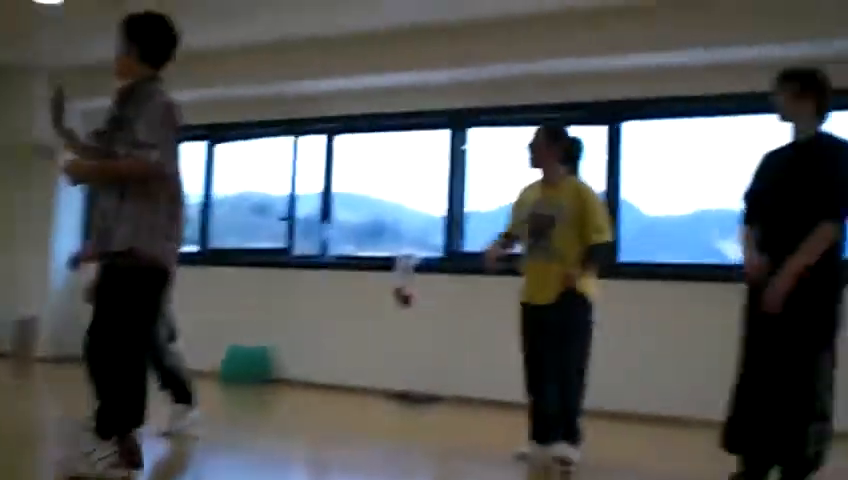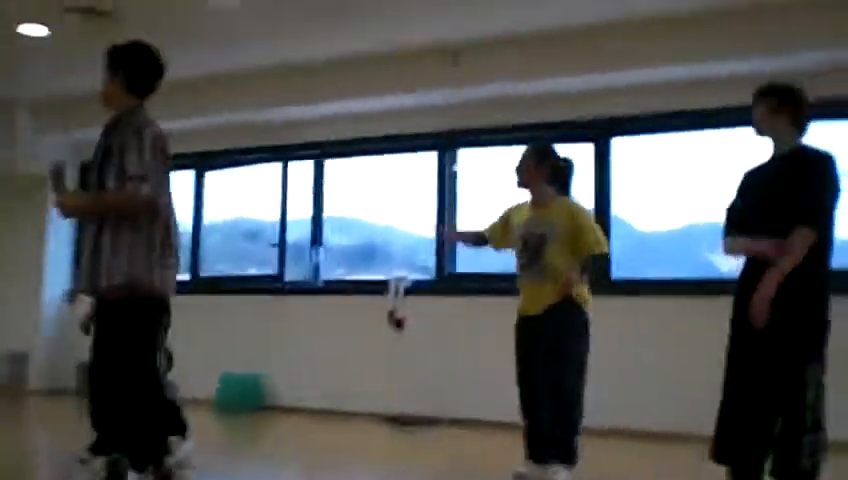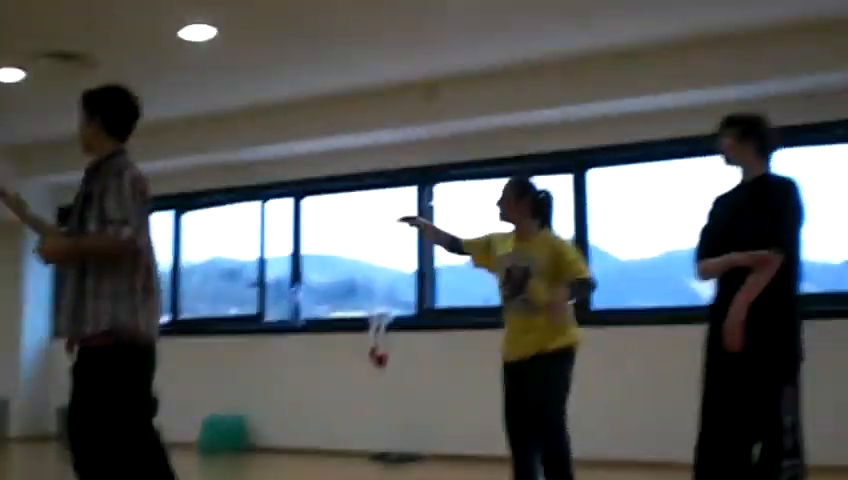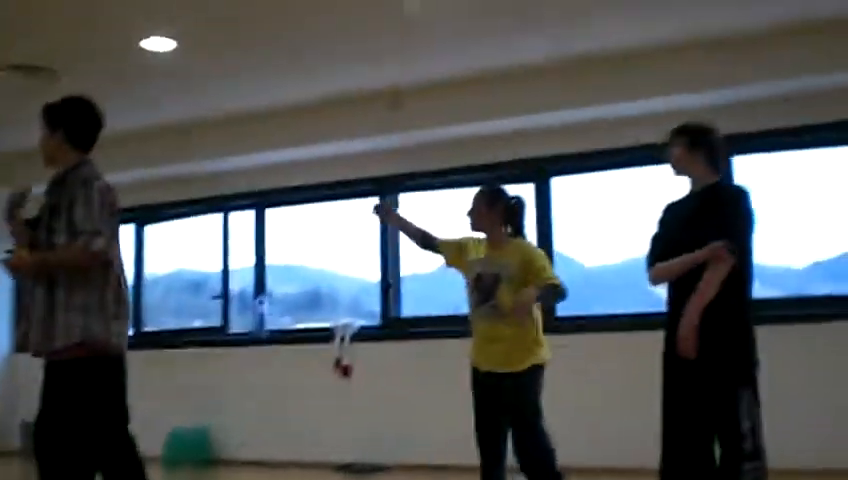
dt=0.1s
person 1, frame 1
left shoulder: (150, 99)
right shoulder: (136, 101)
left elbow: (150, 164)
left wrist: (92, 170)
right wrist: (84, 158)
left hip: (139, 245)
right hip: (129, 244)
left knee: (110, 342)
right knee: (124, 344)
right ankle: (120, 440)
person 1, frame 2
left shoulder: (138, 131)
right shoulder: (124, 132)
left elbow: (141, 197)
left wrist: (84, 202)
left hip: (136, 277)
right hip: (121, 277)
left knee: (127, 378)
right knee: (109, 379)
person 1, frame 3
left shoulder: (120, 175)
right shoulder: (103, 175)
left elbow: (124, 239)
right elbow: (80, 240)
left wrist: (66, 248)
left hip: (118, 325)
right hip: (100, 323)
left knee: (126, 424)
right knee: (87, 423)
person 1, frame 4
left shoulder: (88, 183)
right shoulder: (64, 187)
left elbow: (96, 250)
left wrist: (35, 261)
left hip: (89, 337)
right hip: (63, 337)
left knee: (104, 438)
right knee: (54, 437)
person 2, frame 1
right shoulder: (772, 162)
right elbow: (751, 222)
left wrist: (786, 274)
right wrist: (751, 252)
left hip: (810, 289)
right hip: (767, 289)
left knee: (806, 384)
right knee: (753, 382)
person 2, frame 2
left shoulder: (815, 165)
right shoulder: (754, 177)
left elbow: (808, 232)
right elbow: (730, 240)
left wrist: (768, 285)
right wrist: (756, 246)
left hip: (799, 302)
right hip: (752, 302)
left knee: (799, 400)
right knee: (743, 396)
person 2, frame 3
left shoulder: (780, 191)
right shoulder: (724, 203)
left elbow: (774, 255)
right elbow: (702, 267)
left wrist: (739, 310)
right wrist: (737, 259)
left hip: (771, 327)
right hip: (726, 326)
left knee: (777, 426)
right knee: (721, 425)
person 2, frame 4
left shoulder: (731, 198)
right shoulder: (674, 212)
left elbow: (726, 259)
right elbow: (655, 273)
left wrist: (692, 316)
right wrist: (699, 256)
left hip: (726, 333)
right hip: (682, 333)
left knee: (737, 431)
right knee: (684, 430)
person 3, frame 1
left shoulder: (581, 193)
right shoulder: (527, 195)
left elbow: (602, 243)
right elbow: (512, 234)
left wrist: (578, 270)
right wrist: (496, 249)
left hip: (570, 294)
right hip: (534, 294)
left knee: (566, 364)
right knee: (536, 371)
left ankle: (567, 440)
right ankle: (541, 438)
person 3, frame 2
left shoulder: (571, 211)
right shoulder: (517, 214)
left elbow: (600, 252)
right elbow: (484, 237)
left wrist: (576, 273)
right wrist: (458, 236)
left hip: (567, 308)
right hip: (530, 310)
left knee: (563, 385)
right knee: (532, 390)
person 3, frame 3
left shoulder: (554, 245)
right shoulder: (498, 244)
left elbow: (586, 282)
right elbow: (457, 245)
left wrist: (566, 294)
right wrist: (424, 226)
left hip: (552, 346)
right hip: (515, 349)
left knee: (548, 420)
right knee: (519, 425)
person 3, frame 4
left shoulder: (525, 252)
right shoulder: (469, 249)
left elbow: (558, 291)
right elbow: (428, 242)
left wrist: (535, 292)
right wrist: (392, 216)
left hip: (523, 359)
right hip: (484, 359)
left knee: (528, 432)
right knee: (489, 436)
